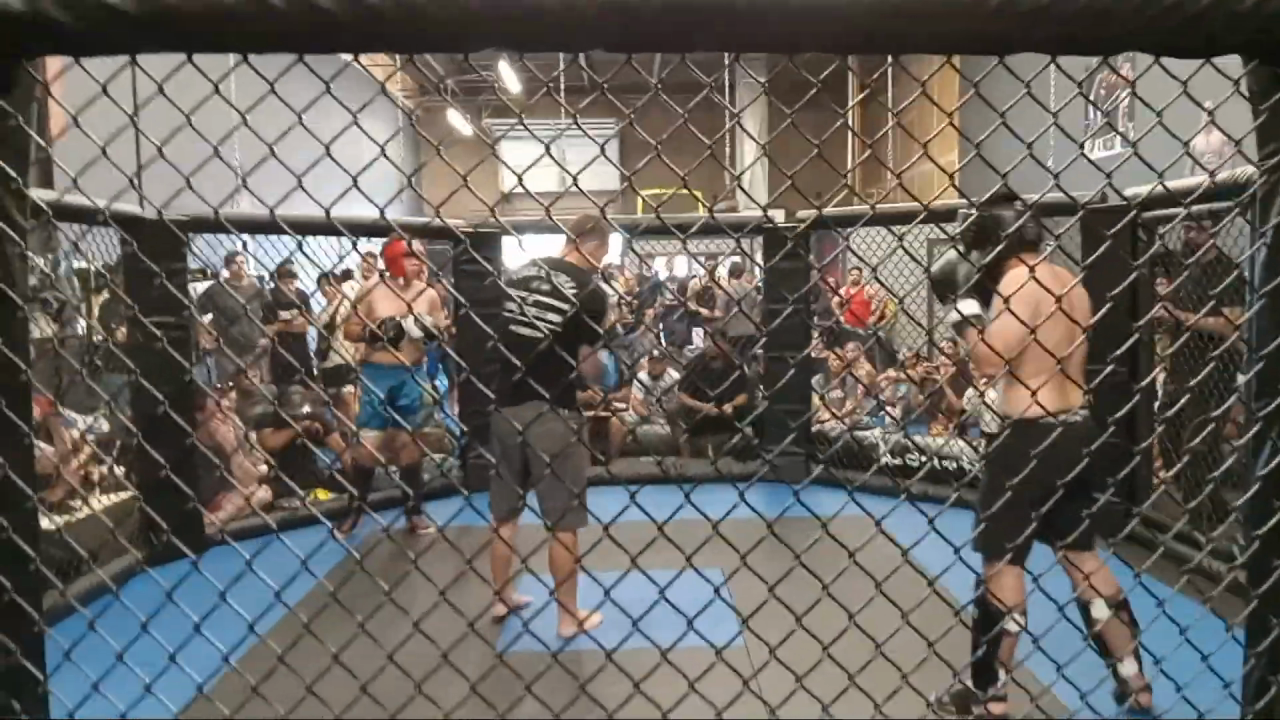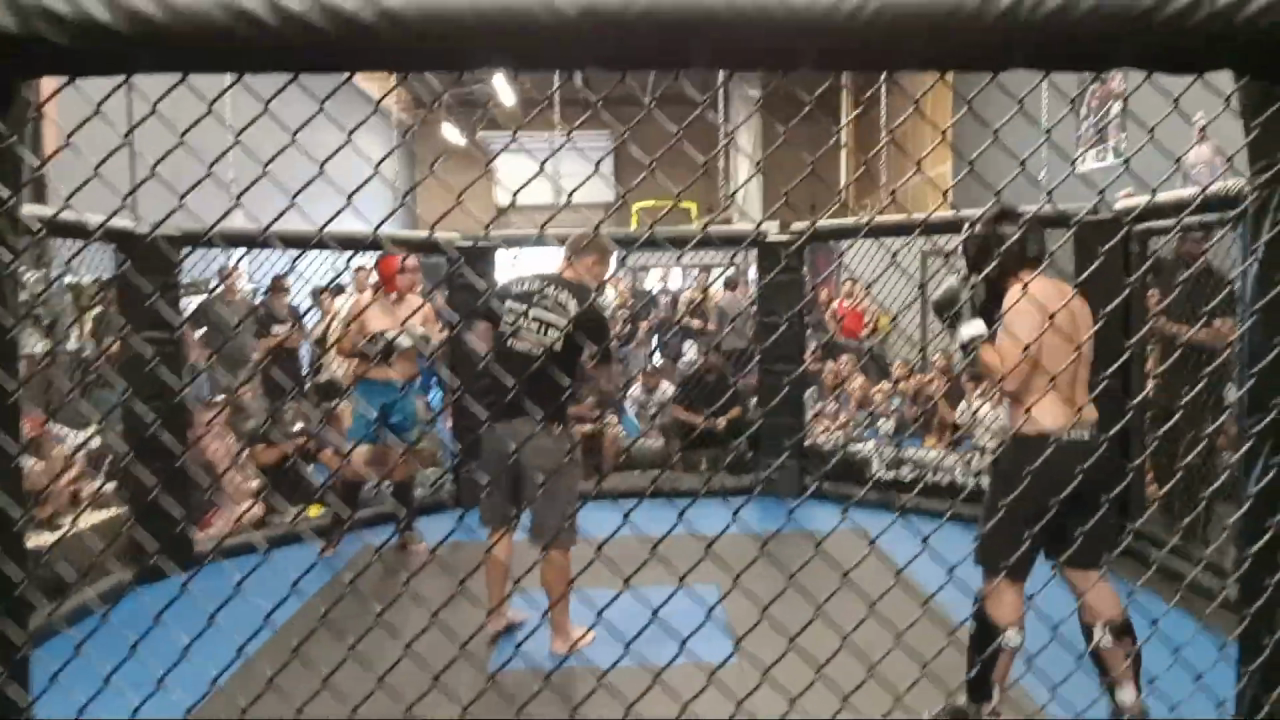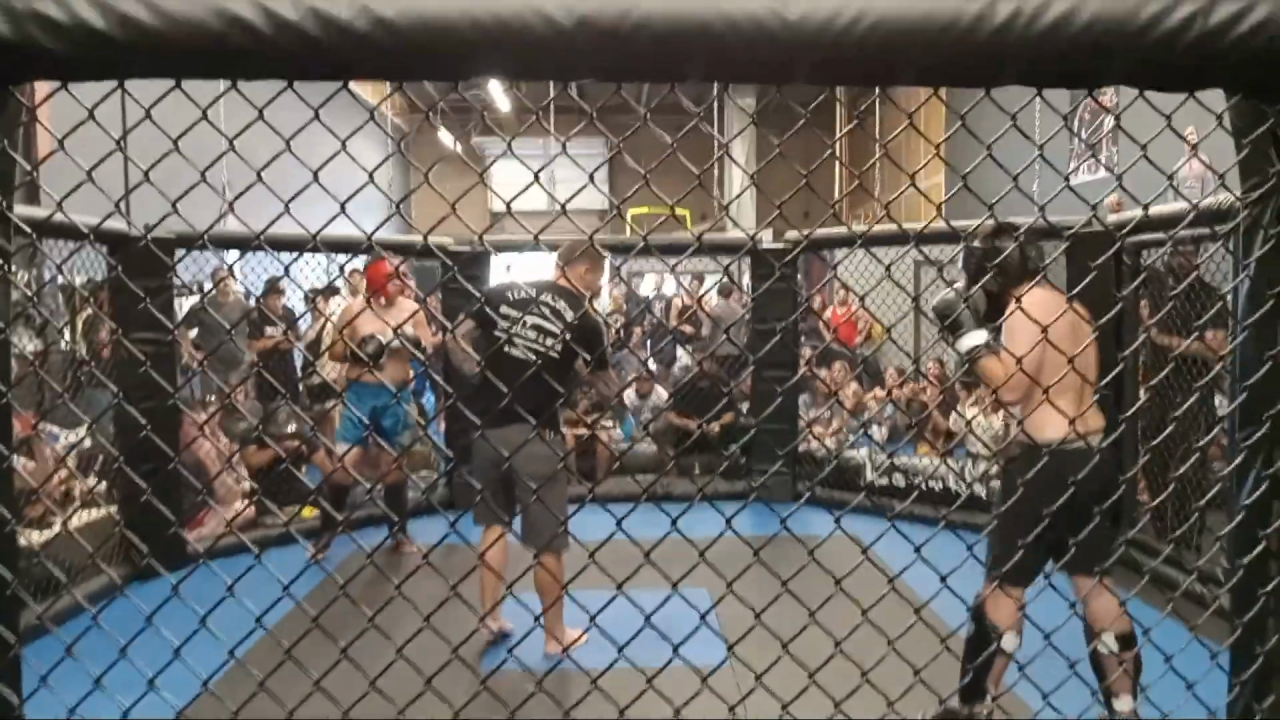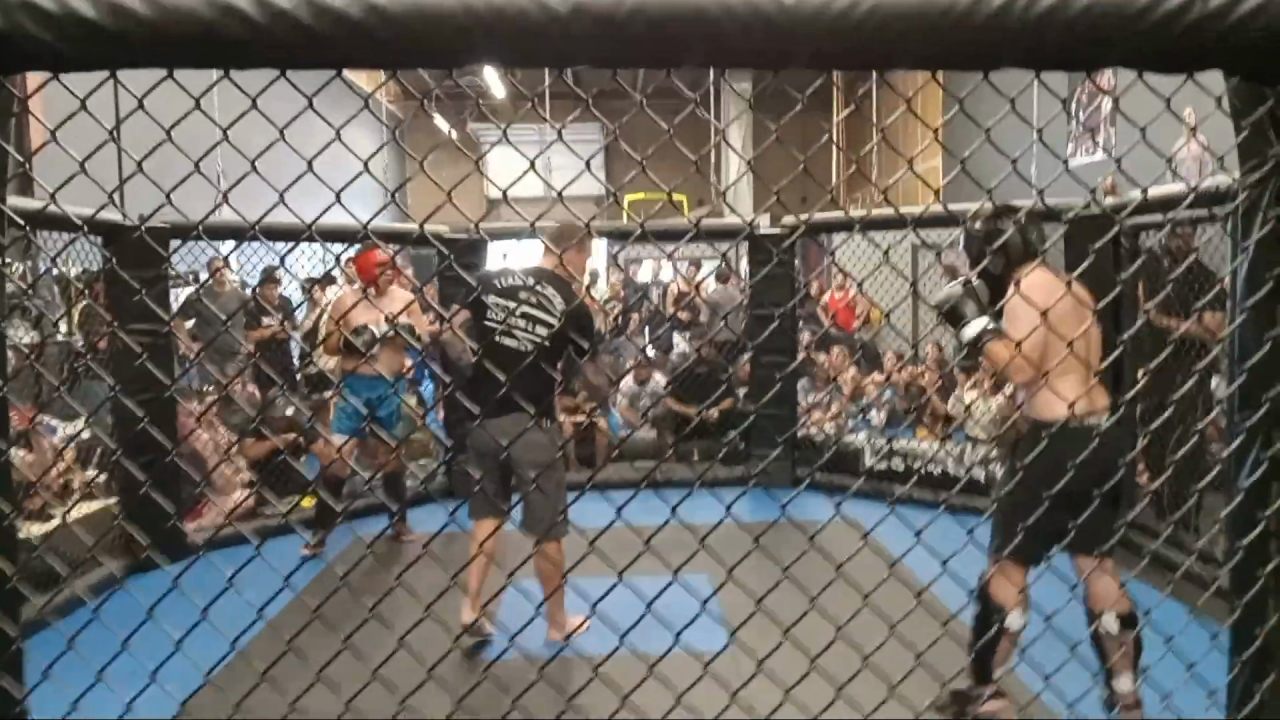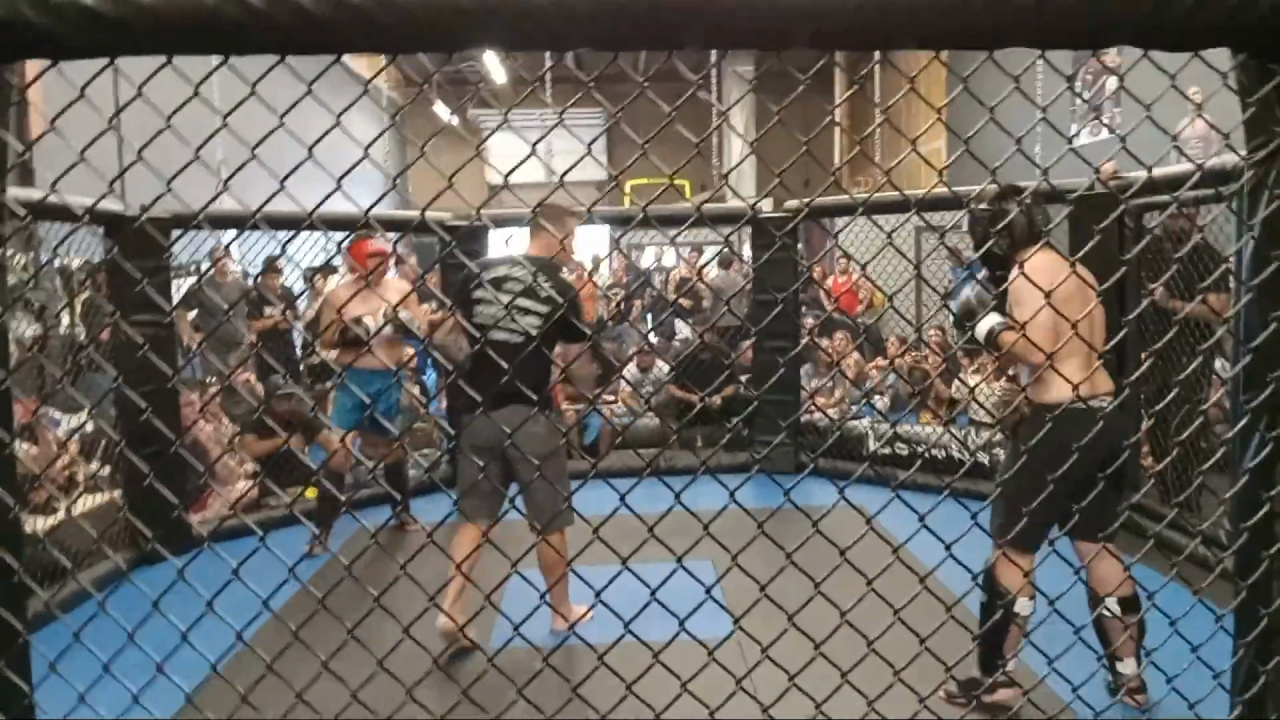
dt=0.1s
person 1, frame 1
left shoulder: (1018, 281)
right shoulder: (1069, 281)
left elbow: (991, 363)
left wrist: (963, 303)
right wrist: (982, 300)
left hip: (1031, 436)
right hip: (1076, 430)
left knee: (1002, 562)
right knee: (1082, 554)
person 1, frame 2
left shoulder: (1024, 295)
right shoulder: (1071, 295)
left elbow: (1009, 379)
left wrist: (967, 326)
right wrist: (990, 321)
left hip: (1041, 452)
right hip: (1087, 448)
left knee: (1003, 579)
right knee: (1088, 574)
person 1, frame 3
left shoulder: (1024, 307)
right shoulder: (1071, 308)
left elbow: (1011, 390)
left wrist: (968, 335)
right wrist: (988, 332)
left hip: (1047, 461)
right hip: (1092, 456)
left knee: (1004, 584)
right knee: (1093, 582)
person 1, frame 4
left shoulder: (1026, 287)
right shoulder: (1073, 288)
left elbow: (1021, 368)
left wrist: (973, 323)
right wrist: (991, 317)
left hip: (1055, 441)
right hip: (1098, 436)
left knee: (1008, 564)
right knee: (1096, 561)
person 1, frame 5
left shoulder: (1030, 269)
right shoulder: (1075, 271)
left elbow: (1037, 353)
left wrist: (985, 322)
right wrist: (1003, 315)
left hip: (1059, 423)
right hip: (1102, 419)
left knee: (1012, 550)
right knee: (1098, 545)
left ankle: (996, 679)
right ankle: (1129, 676)
person 2, frame 1
left shoulder: (520, 274)
right shoulder: (590, 291)
right elbow: (583, 363)
right wrist: (586, 391)
left hip: (508, 407)
right hip: (552, 413)
left knee: (504, 511)
right knee: (564, 519)
left ankle: (502, 597)
right ankle: (569, 615)
person 2, frame 2
left shoulder: (512, 289)
right shoulder: (589, 310)
left elbow: (477, 342)
left hip: (496, 422)
right hip: (544, 429)
left knee: (499, 522)
right knee: (555, 537)
left ankle: (497, 612)
right ankle: (562, 633)
person 2, frame 3
left shoulder: (503, 293)
right shoulder: (584, 318)
left elbow: (456, 340)
right elbow: (604, 384)
left hip: (488, 427)
right hip: (535, 435)
left knee: (494, 522)
right knee: (548, 541)
left ankle: (490, 616)
right ankle: (556, 634)
person 2, frame 4
left shoulder: (494, 280)
right shoulder: (572, 302)
right elbow: (581, 371)
left hip: (483, 418)
right hip: (530, 425)
left knee: (485, 513)
right knee: (548, 530)
left ankle: (472, 605)
right ankle: (558, 622)
person 2, frame 5
left shoulder: (482, 273)
right shoulder: (562, 290)
left elbow: (444, 337)
right elbow: (577, 363)
left hip: (480, 411)
right hip: (529, 414)
left knee: (475, 515)
right knee: (550, 520)
left ankle: (451, 609)
right ankle: (562, 610)
person 3, frame 1
left shoulder: (1227, 272)
right shoulder: (1179, 265)
left elbow: (1233, 326)
left wrist: (1183, 316)
left hip: (1212, 376)
right hip: (1180, 371)
left knee: (1198, 453)
right knee: (1171, 446)
left ankle: (1204, 523)
right ankle: (1214, 511)
person 3, frame 2
left shoulder: (1217, 284)
right shoulder: (1165, 273)
left elbow: (1224, 338)
left wrist: (1175, 329)
left hip: (1201, 388)
right hip: (1166, 382)
left knee: (1192, 466)
right knee: (1160, 458)
left ankle: (1192, 539)
right ankle: (1176, 531)
person 3, frame 3
left shoulder: (1208, 297)
right shoulder: (1155, 283)
left elbow: (1216, 350)
left wrist: (1167, 341)
left hip: (1191, 400)
right hip: (1156, 393)
left knee: (1184, 476)
right knee: (1152, 469)
left ankle: (1184, 547)
right ankle: (1165, 538)
person 3, frame 4
left shoulder: (1205, 279)
right shoulder: (1151, 266)
left elbow: (1214, 331)
left wrist: (1167, 322)
left hip: (1189, 380)
right hip: (1152, 375)
left knee: (1182, 457)
right knee: (1153, 453)
left ankle: (1183, 528)
right ankle: (1163, 520)
person 3, frame 5
left shoulder: (1208, 258)
right shoulder: (1151, 247)
left elbow: (1218, 312)
left wrist: (1173, 304)
left hip: (1191, 360)
right hip: (1155, 356)
left knee: (1185, 439)
right knee: (1158, 434)
left ankle: (1186, 510)
right ankle: (1168, 504)
person 4, frame 1
left shoulder: (428, 295)
right shoulder: (371, 291)
left elbow: (439, 333)
right elbow: (349, 330)
left wrist: (432, 332)
right wrist: (374, 332)
left hip: (412, 376)
right hip: (375, 375)
left knee: (411, 445)
right knee: (367, 445)
left ankle: (414, 512)
right ankle: (354, 509)
person 4, frame 2
left shoulder: (421, 307)
right shoulder: (363, 306)
left elbow: (434, 347)
right elbow: (342, 346)
left wrist: (424, 342)
right wrist: (366, 348)
left hip: (405, 392)
right hip: (368, 390)
left knee: (404, 462)
right knee: (357, 460)
left ankle: (406, 529)
person 4, frame 3
left shoulder: (413, 311)
right shoulder: (354, 310)
left elbow: (429, 349)
right elbow: (334, 352)
left wrist: (416, 344)
right wrist: (356, 351)
left hip: (397, 396)
right hip: (360, 394)
left knee: (395, 466)
right knee: (345, 464)
left ankle: (399, 530)
right ankle: (328, 530)
person 4, frame 4
left shoulder: (405, 299)
right shoulder: (345, 300)
left elbow: (425, 338)
right elbow: (328, 344)
left wrist: (410, 332)
right wrist: (348, 342)
left hip: (392, 387)
right hip: (353, 386)
left knee: (392, 456)
right knee: (337, 456)
left ankle: (398, 520)
right ankle: (322, 528)
person 4, frame 5
left shoulder: (402, 289)
right shoulder: (339, 294)
left elbow: (421, 328)
right elbow: (324, 339)
left wrist: (407, 325)
right wrist: (344, 336)
left hip: (391, 378)
right hip: (352, 379)
left knee: (393, 447)
left ankle: (402, 509)
